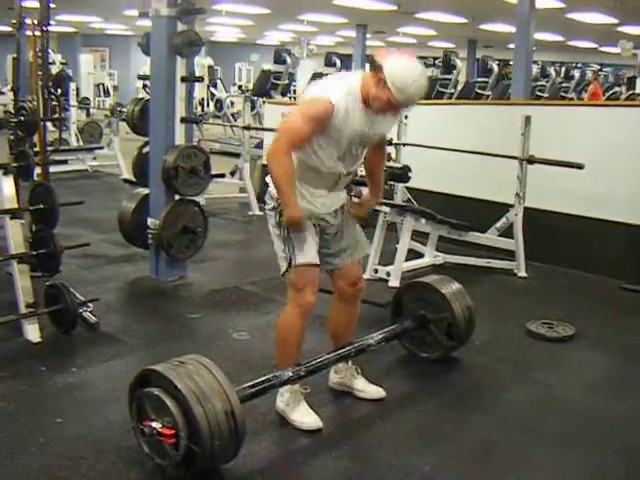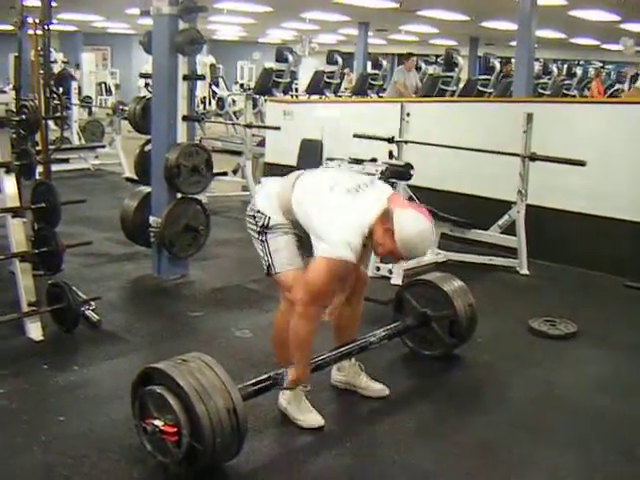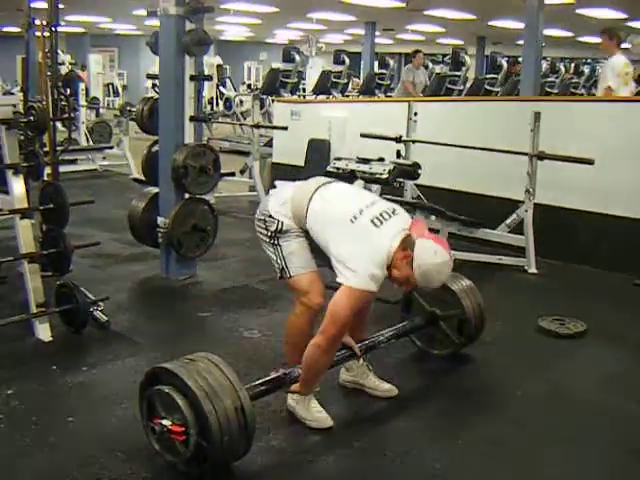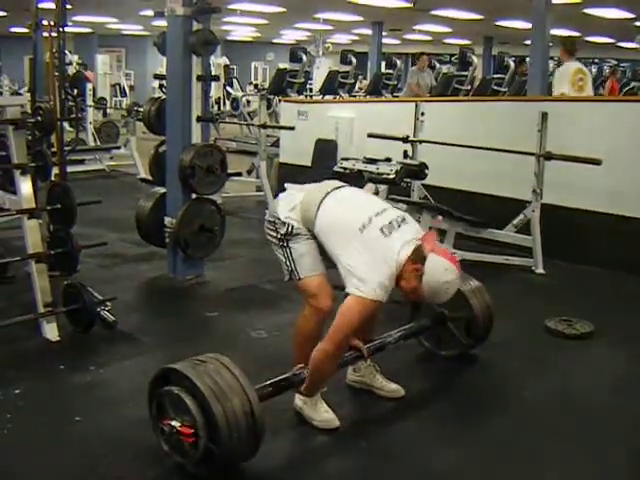
dt=0.4s
person 1, frame 1
left shoulder: (386, 106)
right shoulder: (329, 100)
right elbow: (279, 149)
left wrist: (375, 193)
right wrist: (291, 206)
left hip: (335, 202)
right hip: (296, 202)
left knee: (351, 286)
right knee: (304, 295)
left ankle: (343, 370)
right ankle: (289, 392)
person 1, frame 2
left shoulder: (393, 204)
right shoulder: (341, 241)
right elbow: (307, 305)
left wrist: (344, 287)
right wrist: (299, 372)
left hip: (305, 203)
right hip: (270, 210)
left knee: (357, 283)
right knee: (294, 297)
left ankle: (345, 368)
right ankle: (290, 391)
person 1, frame 3
left shoulder: (408, 227)
right shoulder: (367, 269)
right elbow: (325, 340)
right wrist: (303, 389)
left hip: (317, 200)
right hip: (280, 213)
right knee: (312, 299)
left ankle: (355, 368)
right ankle: (298, 394)
person 1, frame 4
left shoulder: (418, 239)
right shoulder: (376, 279)
right elbow: (330, 348)
right wrist: (308, 392)
right hip: (289, 215)
right knee: (321, 302)
left ankle: (361, 368)
right ankle: (306, 396)
